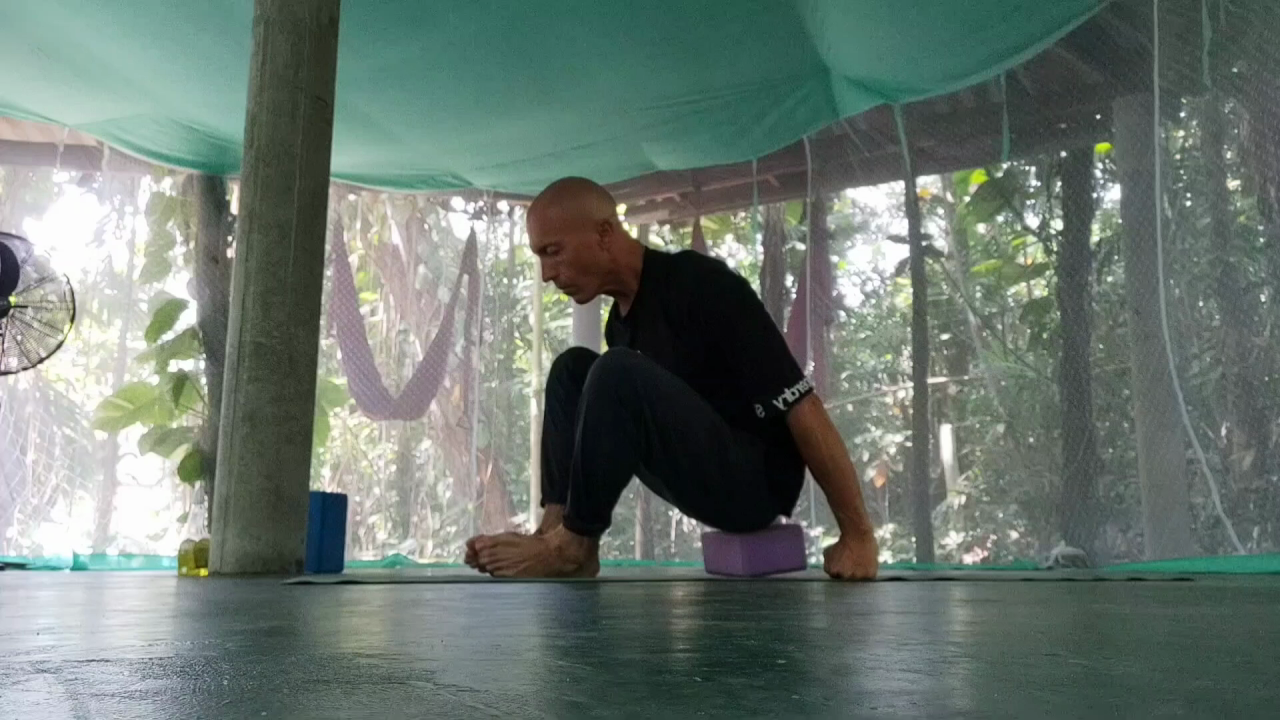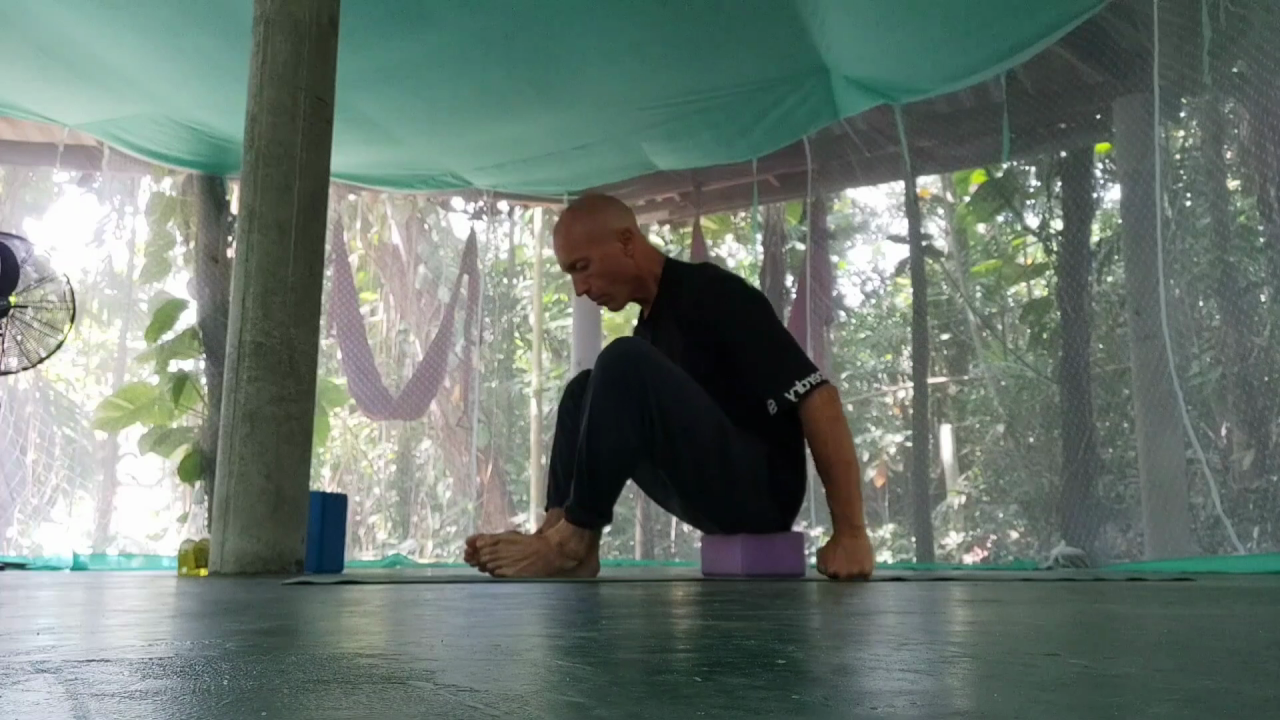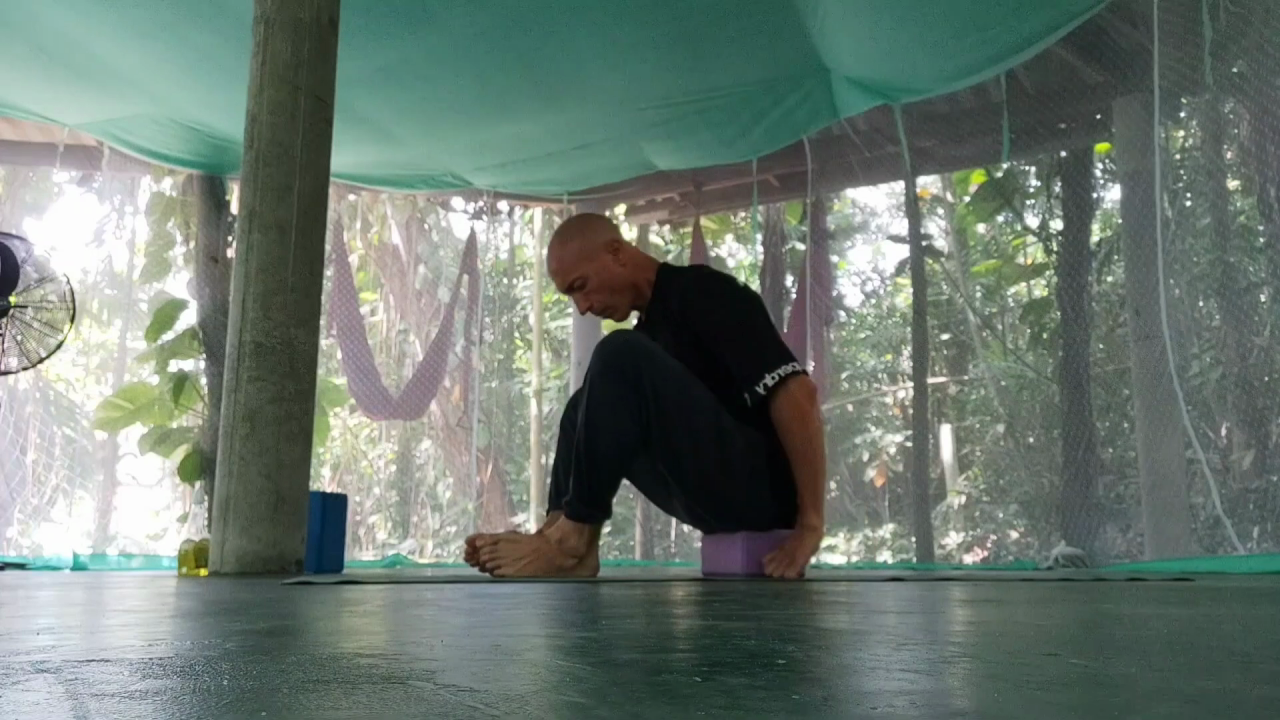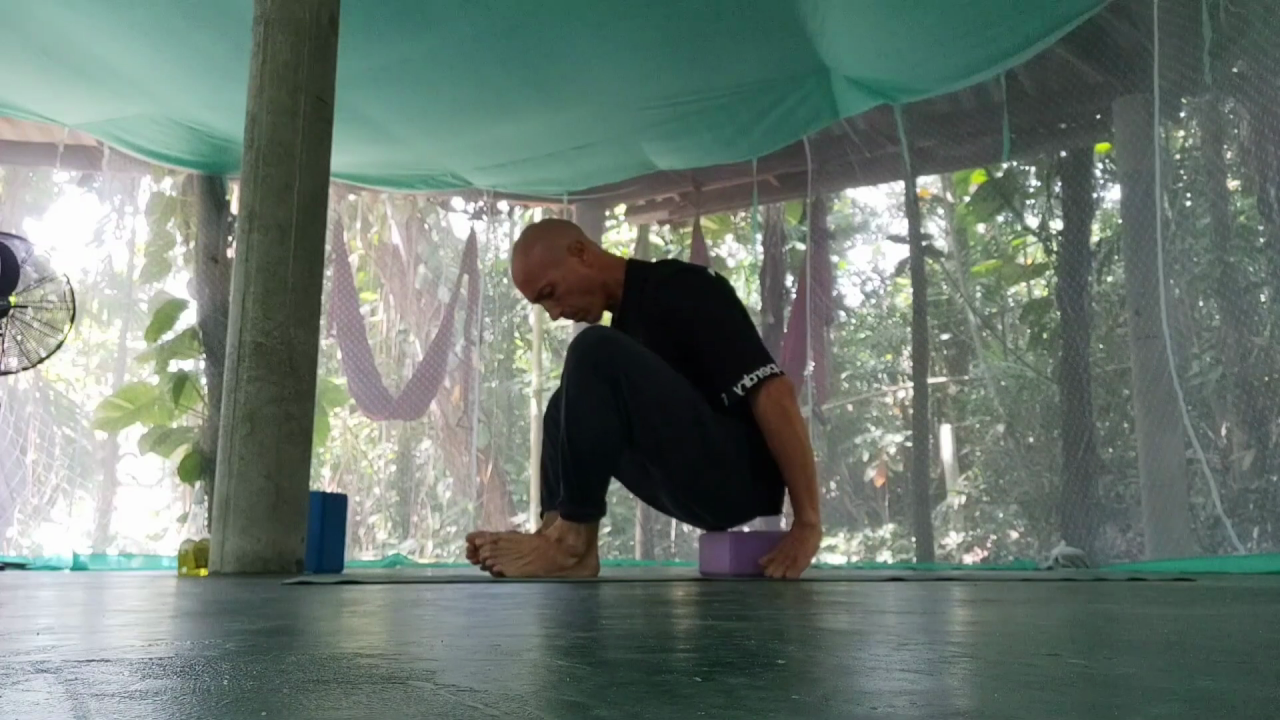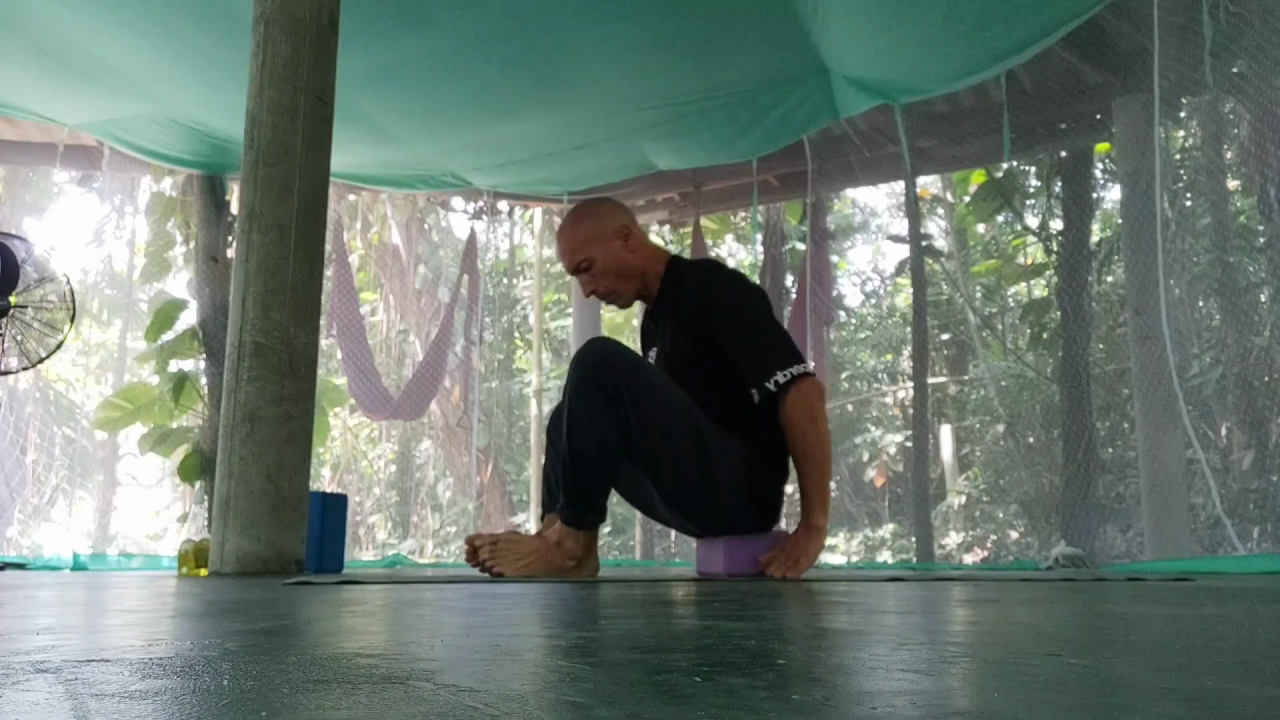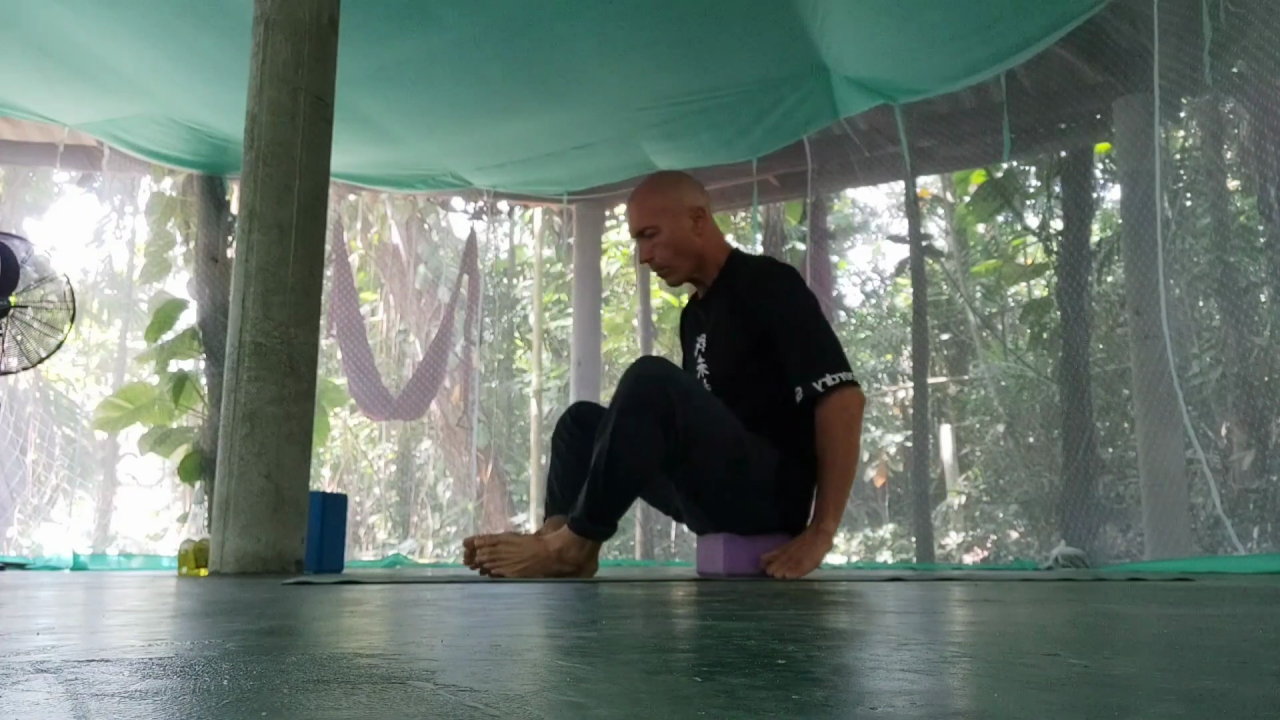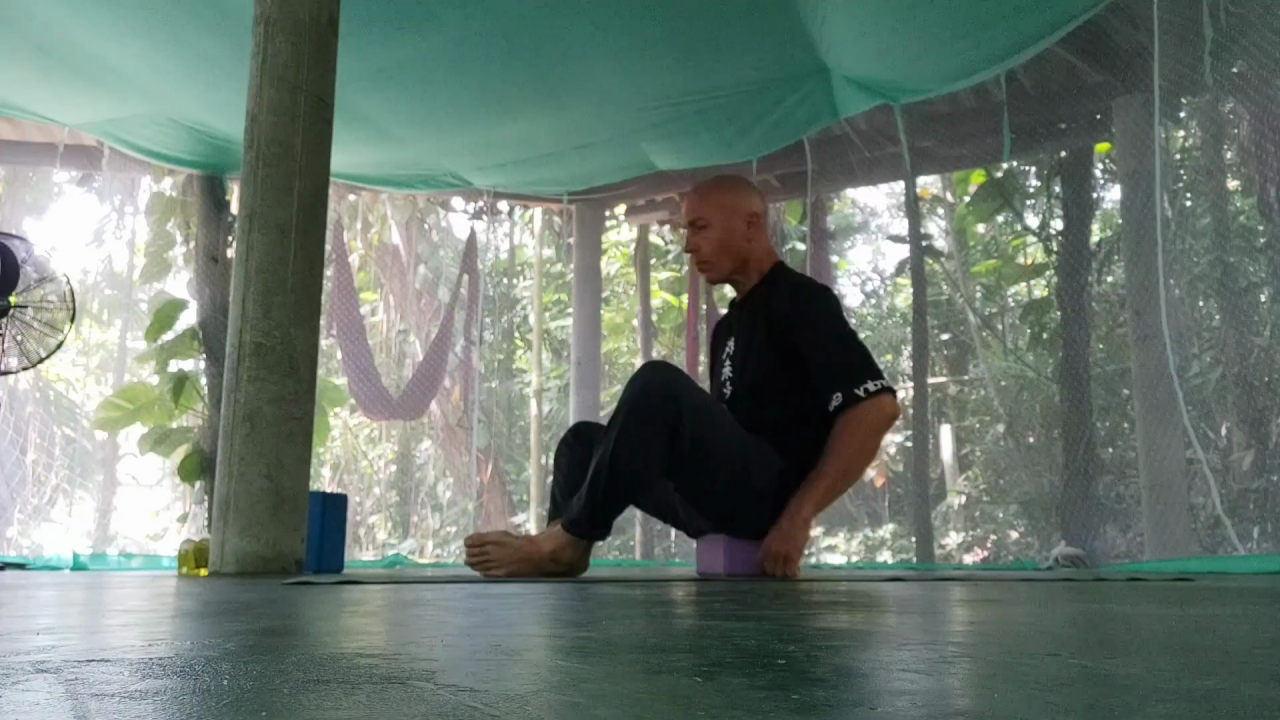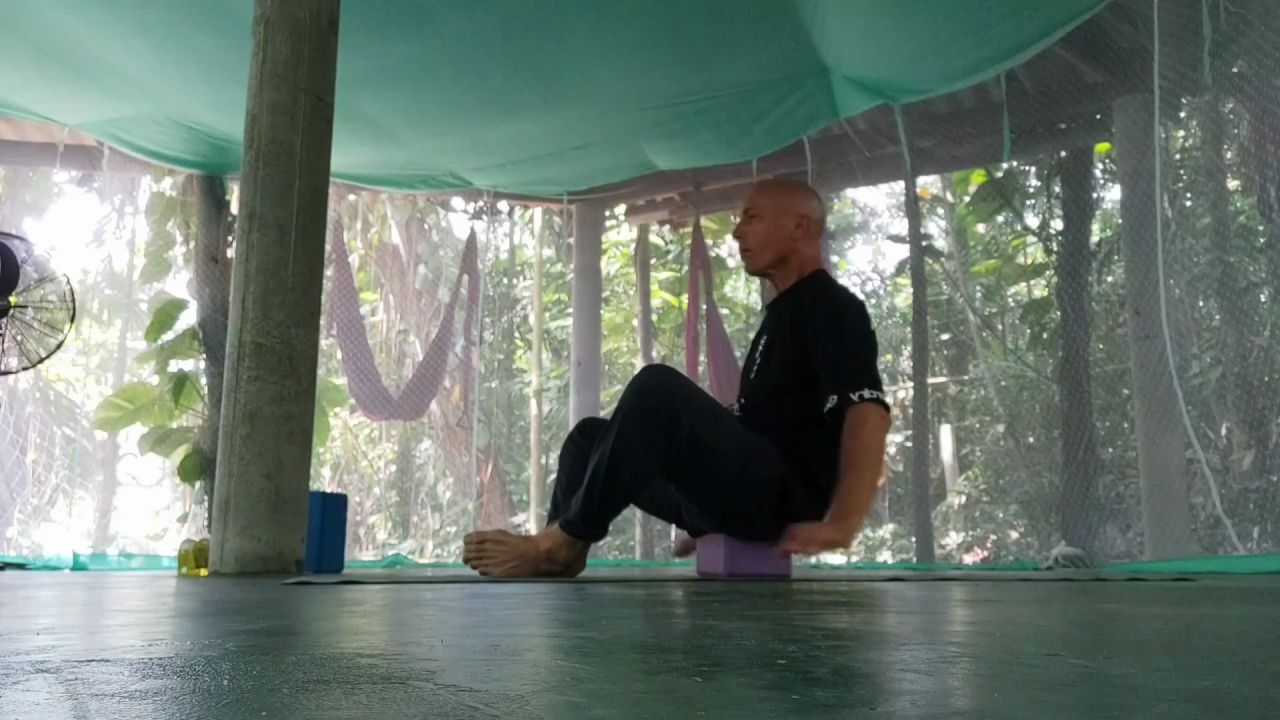
dt=0.5s
person 1, frame 1
left shoulder: (701, 288)
right shoulder: (619, 321)
left elbow: (799, 405)
left wrist: (857, 535)
left hip: (757, 484)
right hip: (704, 479)
left knee: (617, 375)
right knee: (572, 370)
left ankle: (573, 545)
right ankle: (560, 528)
person 1, frame 2
left shoulder: (712, 295)
right shoulder: (648, 324)
left elbow: (814, 397)
left wrist: (850, 531)
left hip: (758, 491)
right hip: (706, 490)
left knee: (625, 363)
right knee: (586, 389)
left ankle: (574, 540)
right ankle: (561, 529)
person 1, frame 3
left shoulder: (703, 295)
right shoulder: (649, 326)
left elbow: (795, 390)
left wrist: (810, 526)
left hip: (757, 488)
right hip: (710, 493)
left knee: (620, 358)
right knee: (589, 405)
left ankle: (573, 538)
right ankle: (560, 529)
person 1, frame 4
left shoulder: (678, 290)
right shoulder: (626, 319)
left elbow: (773, 391)
left wrist: (807, 523)
left hip: (740, 480)
right hip: (695, 486)
left knee: (595, 354)
right knee: (569, 406)
left ankle: (572, 538)
right ankle: (557, 531)
person 1, frame 5
left shoulder: (712, 291)
right shoulder: (654, 324)
left elbow: (802, 390)
left wrist: (812, 528)
left hip: (740, 490)
right hip: (696, 495)
left knee: (600, 364)
right knee: (573, 415)
left ankle: (571, 541)
right ankle: (556, 534)
person 1, frame 6
left shoulder: (768, 285)
right shoulder: (695, 315)
left elbow: (842, 396)
left wrist: (820, 533)
left hip: (768, 491)
right hip: (717, 493)
left knee: (651, 380)
right knee: (582, 420)
left ankle: (576, 544)
right ankle: (557, 534)
person 1, frame 7
left shoulder: (803, 301)
right shoulder: (729, 326)
left elbow: (877, 406)
left wrist: (799, 514)
left hip: (770, 493)
right hip: (725, 495)
left knee: (657, 385)
right knee: (583, 438)
left ankle: (569, 541)
right ankle: (563, 543)
person 1, frame 8
left shoulder: (832, 308)
right shoulder: (782, 315)
left elbow: (867, 414)
left wrist: (842, 521)
right wrist: (700, 524)
left hip: (779, 498)
right hip: (737, 493)
left knee: (657, 386)
right knee: (591, 434)
left ankle: (565, 543)
right ankle: (554, 557)
